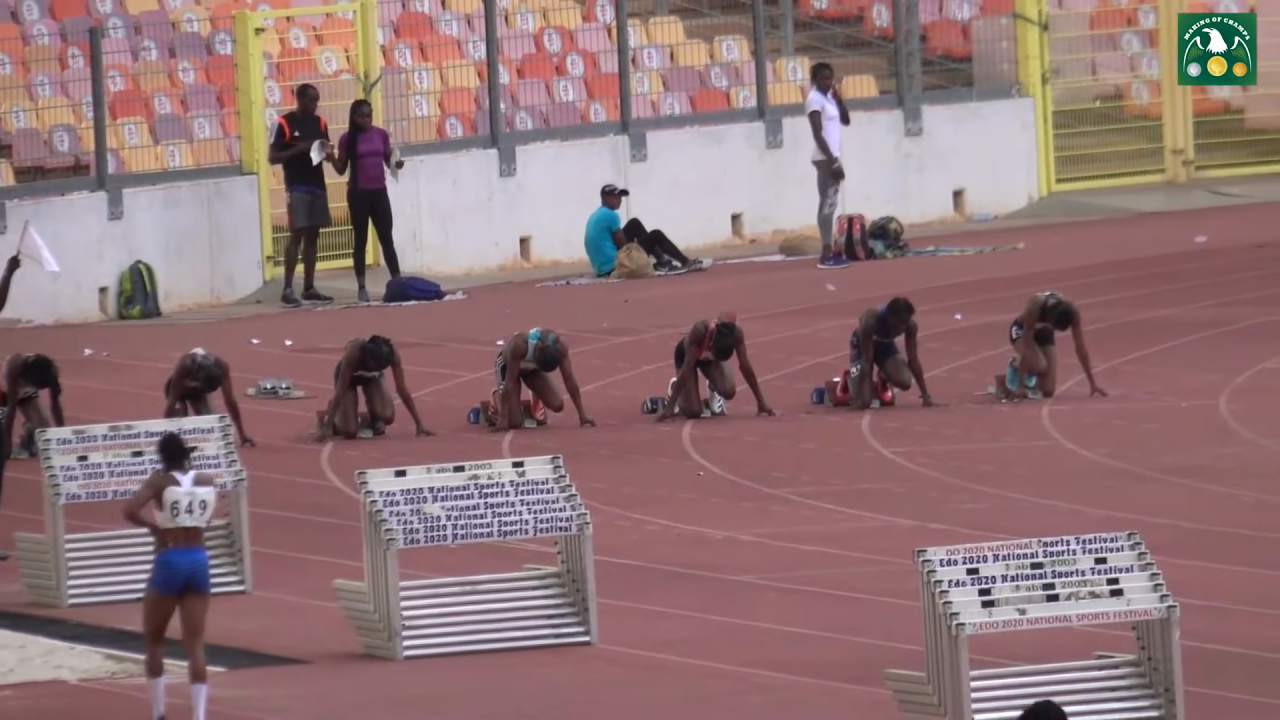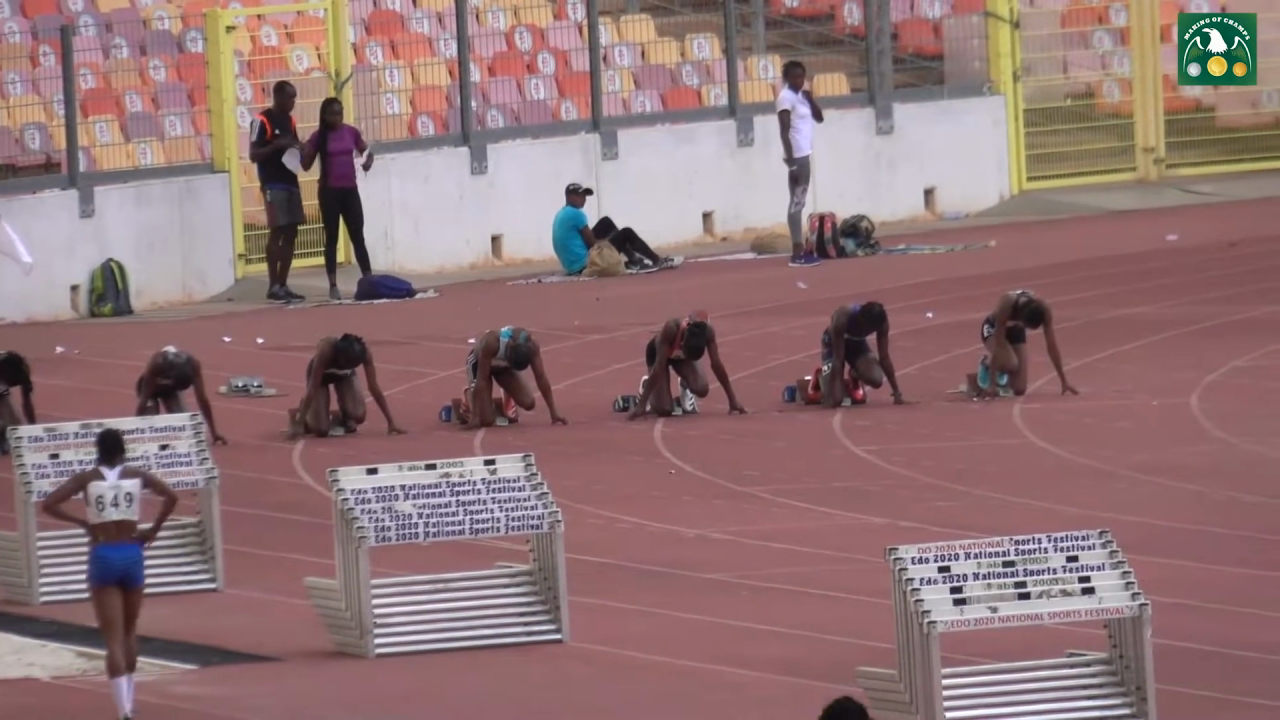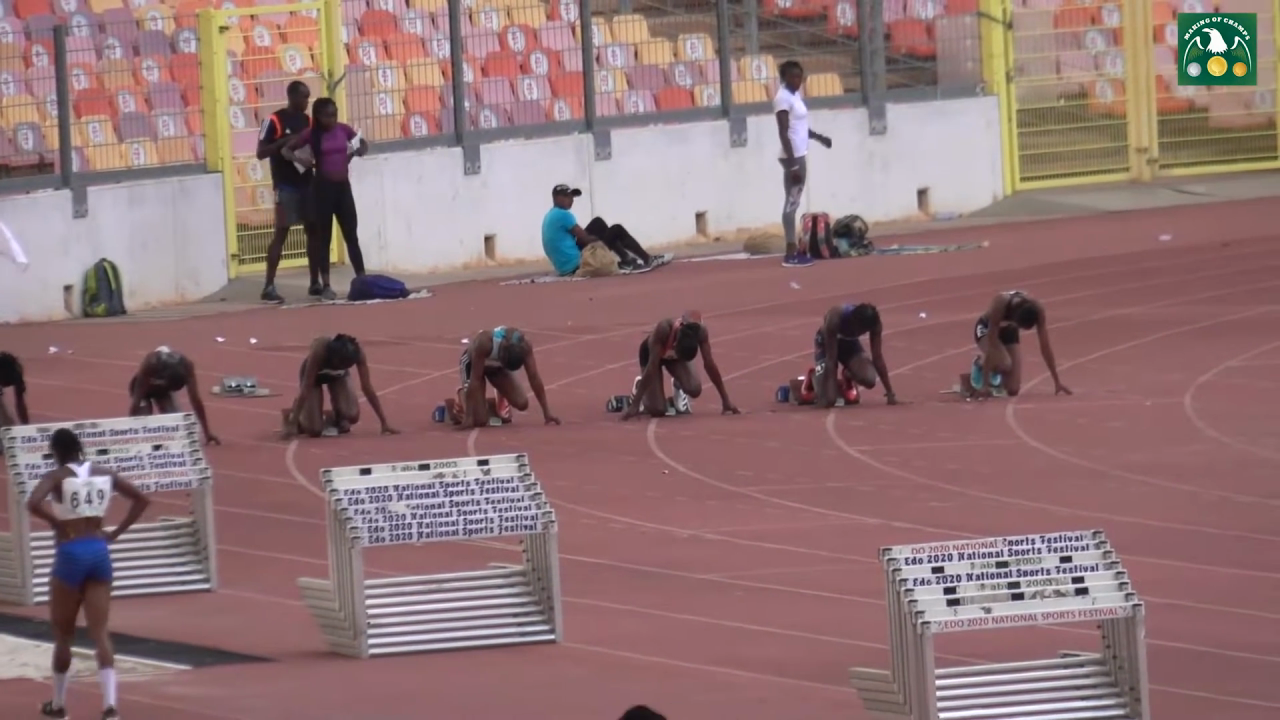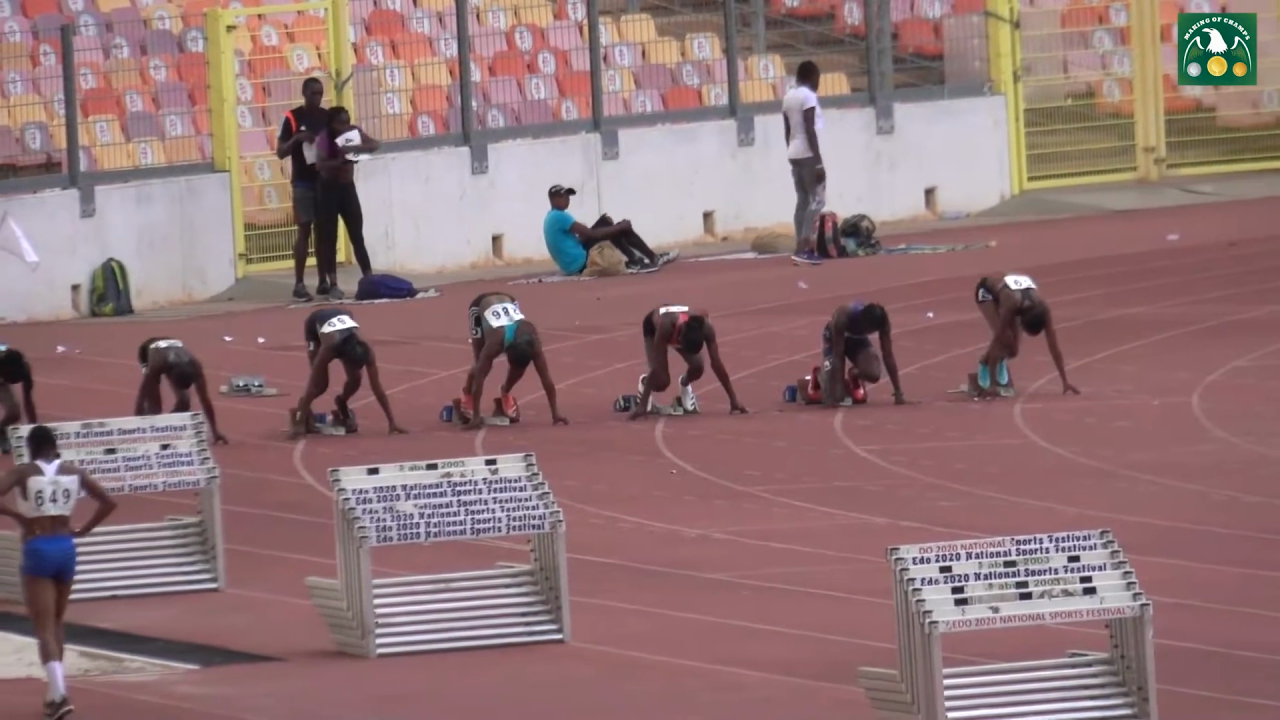
dt=0.7s
person 1, frame 1
left shoulder: (160, 483)
right shoulder: (207, 482)
left elbow: (129, 512)
left wrist: (153, 525)
left hip: (169, 564)
right hip: (198, 562)
left knee: (154, 642)
right knee: (195, 645)
person 1, frame 2
left shoulder: (86, 478)
right shoulder: (137, 475)
left elbow: (48, 505)
right elbow: (171, 496)
left wrist: (82, 522)
right wrist: (153, 530)
left hip: (103, 558)
right hip: (132, 555)
left knee: (113, 641)
right knee: (128, 634)
person 1, frame 3
left shoulder: (56, 476)
right shoulder: (105, 474)
left elbow: (33, 504)
right elbow: (141, 500)
left wrist: (54, 520)
right wrist: (116, 532)
left hip: (70, 555)
right hip: (99, 553)
left knee: (63, 636)
right knee: (100, 633)
person 1, frame 4
right shoulder: (73, 472)
right elbow: (109, 503)
right wrist: (82, 531)
left hip: (38, 551)
right hip: (66, 549)
left knee: (45, 630)
right knee: (56, 624)
right ankle: (54, 696)
person 2, frame 1
left shoulder: (320, 123)
right shoulder: (284, 123)
left elbow: (326, 155)
right elbow: (273, 157)
left wrist: (327, 152)
right wrist: (298, 149)
left hip: (318, 186)
right hip: (297, 188)
left knee: (312, 237)
right knee: (297, 235)
left ankle: (309, 289)
right ankle: (287, 289)
person 2, frame 2
left shoulder: (290, 120)
right shoulder: (262, 120)
right elbow: (253, 155)
left wrist: (299, 148)
right wrist: (279, 144)
left hip: (291, 183)
right hip: (273, 185)
left knee: (290, 234)
right knee: (277, 232)
left ankle: (283, 285)
right ankle: (273, 286)
person 2, frame 3
left shoulder: (306, 120)
right shoulder: (274, 120)
right elbow: (260, 153)
right wrist: (285, 141)
left hip: (307, 183)
right hip: (286, 186)
left knee: (314, 231)
right knee: (281, 233)
left ankle: (315, 283)
right ankle: (268, 286)
person 2, frame 4
left shoulder: (328, 117)
right shoulder: (292, 118)
right elbow: (280, 153)
right wrist: (298, 138)
right hip: (303, 183)
right knee: (304, 230)
left ankle: (323, 282)
right ankle: (299, 284)
person 3, frame 1
left shoulder: (828, 97)
right shoulder: (814, 99)
left elbow: (845, 121)
right elbow: (818, 135)
left wrist: (838, 100)
right wrist: (834, 162)
left hip: (829, 158)
right hip: (826, 158)
left knee: (826, 203)
right knee: (830, 203)
left ankle: (829, 250)
right ankle: (826, 255)
person 3, frame 2
left shoulder: (801, 96)
right shoulder: (785, 98)
left elbow: (819, 118)
right elbow: (784, 133)
left wrist: (810, 100)
right wrist: (792, 164)
left hip: (803, 155)
right hip: (796, 157)
left knee: (799, 202)
right knee: (797, 202)
left ankle: (800, 248)
right ankle: (797, 254)
person 3, frame 3
left shoulder: (795, 96)
right shoulder: (783, 97)
right elbow: (783, 133)
left wrist: (818, 137)
right wrist: (793, 164)
left hip: (798, 156)
right hip: (792, 157)
left knee: (794, 202)
right knee: (792, 202)
left ankle: (793, 249)
right ankle: (791, 253)
person 3, frame 4
left shoulder: (789, 97)
right shoulder: (808, 96)
right elbow: (810, 131)
right wrist: (819, 162)
left hip: (794, 155)
right hip: (808, 155)
left knee: (803, 201)
right knee: (818, 200)
left ankle: (801, 249)
right ankle: (802, 248)
person 4, frame 1
left shoulder: (381, 134)
right shoulder: (347, 138)
left elbow: (388, 160)
right elbow: (341, 169)
left wrist: (396, 164)
left hip: (379, 191)
right hip: (358, 193)
left knee: (387, 239)
right knee: (360, 240)
right ankle: (362, 288)
person 4, frame 2
left shoulder: (351, 132)
right shoulder: (318, 136)
left elbow: (367, 152)
right elbow: (306, 166)
left wrist: (368, 162)
right wrist: (305, 153)
left hip: (350, 190)
right hip: (329, 191)
left knee: (358, 237)
right knee: (331, 238)
right ankle: (333, 286)
person 4, frame 3
left shoulder: (343, 129)
right shoulder: (311, 134)
left elbow: (362, 143)
right elbow: (286, 151)
left wrist: (360, 150)
right wrist: (300, 159)
left hip: (343, 187)
right hip: (322, 188)
left knee: (351, 236)
right knee: (323, 238)
right ankle: (326, 285)
person 4, frame 4
left shoulder: (354, 132)
right shoulder: (323, 138)
left elbow: (374, 144)
right elbow: (321, 165)
left wrist: (360, 147)
right wrist: (340, 153)
left hip: (348, 188)
right hip: (328, 189)
left knee: (357, 237)
right knee: (330, 238)
right ankle: (333, 285)
